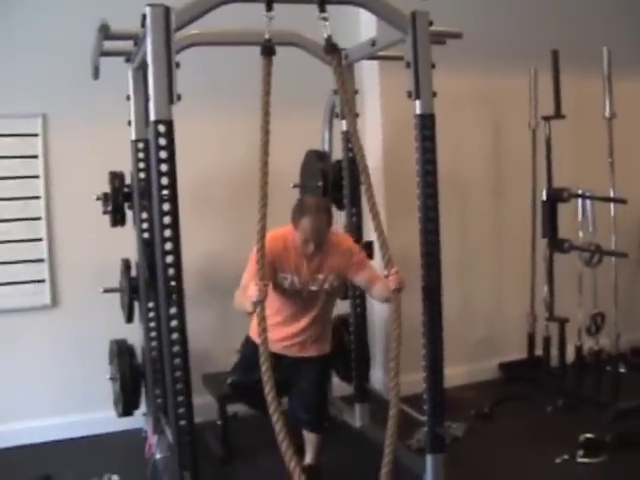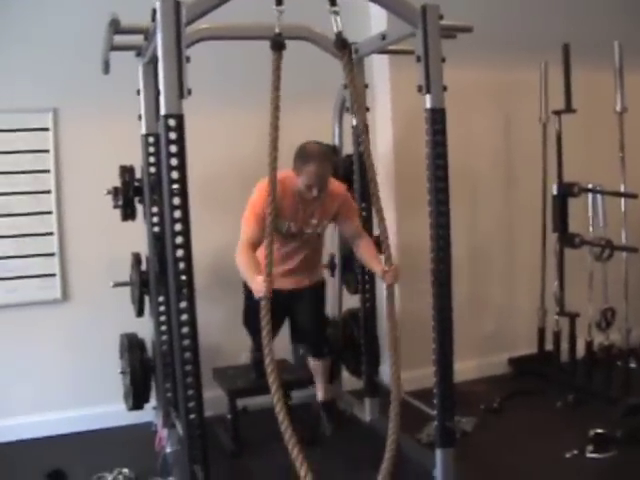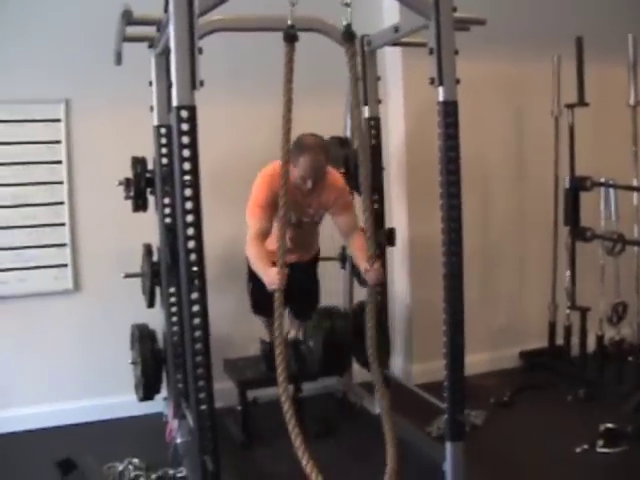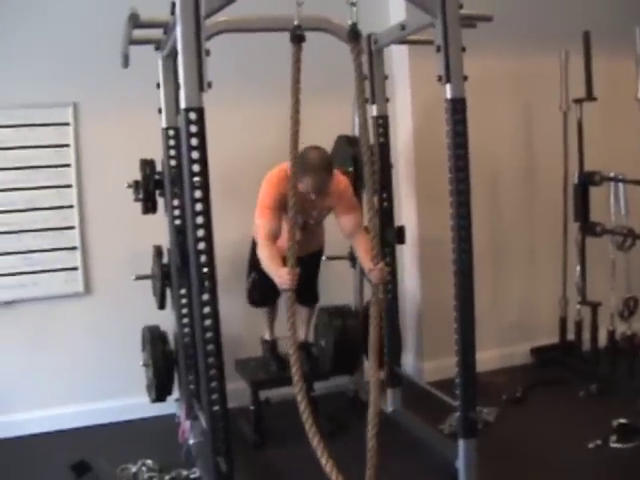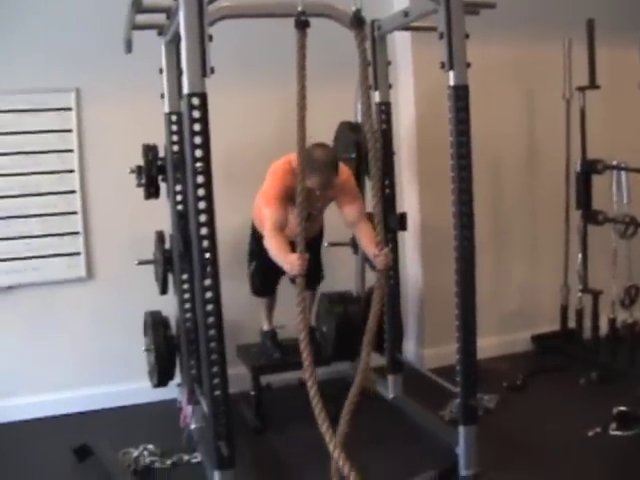
dt=0.3s
person 1, frame 1
left shoulder: (344, 248)
right shoulder: (272, 244)
left elbow: (373, 285)
right elbow: (240, 297)
left wrist: (389, 287)
right wrist: (249, 301)
left hip: (312, 347)
right hip: (266, 340)
left knee: (311, 413)
right knee: (242, 390)
person 1, frame 2
left shoulder: (338, 193)
right shoulder: (269, 190)
left elbow: (356, 235)
right elbow: (244, 246)
left wrist: (379, 267)
right wrist: (256, 280)
left hip: (308, 279)
right hip: (267, 278)
left knee: (316, 340)
right knee: (260, 334)
left ankle: (323, 397)
right ankle: (258, 359)
person 1, frame 3
left shoulder: (335, 184)
right shoulder: (270, 180)
left elbow: (351, 231)
right elbow: (255, 238)
left wrist: (365, 265)
right wrist: (267, 274)
left hip: (304, 254)
right hip: (270, 254)
left knee: (304, 306)
right knee: (266, 308)
person 1, frame 4
left shoulder: (340, 186)
right shoulder: (276, 183)
left elbow: (355, 232)
right elbow: (265, 241)
left wrist: (370, 266)
right wrist: (277, 274)
left hip: (310, 246)
right hip: (274, 246)
left knee: (307, 295)
right knee: (264, 293)
left ankle: (303, 342)
right ankle: (269, 338)
person 1, frame 5
left shoulder: (343, 177)
right shoulder: (280, 174)
left elbow: (357, 220)
right elbow: (273, 232)
left wrist: (374, 252)
right wrist: (286, 261)
left hip: (310, 230)
right hip: (269, 229)
left knee: (310, 279)
right knee: (265, 282)
right ankle: (267, 329)
